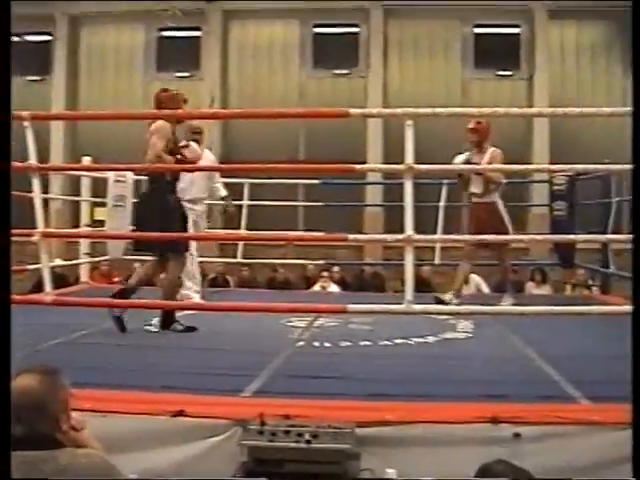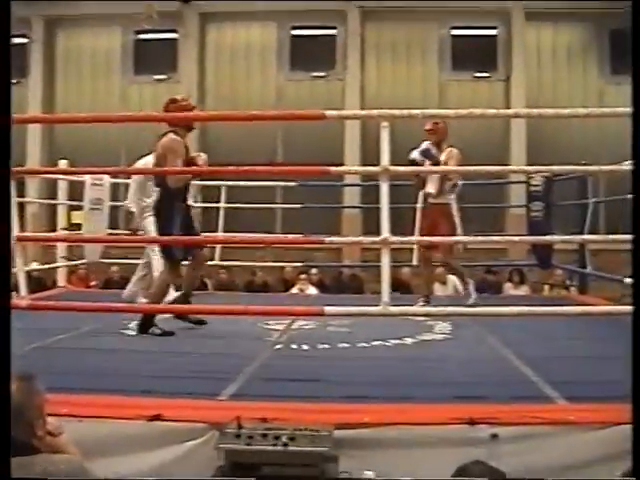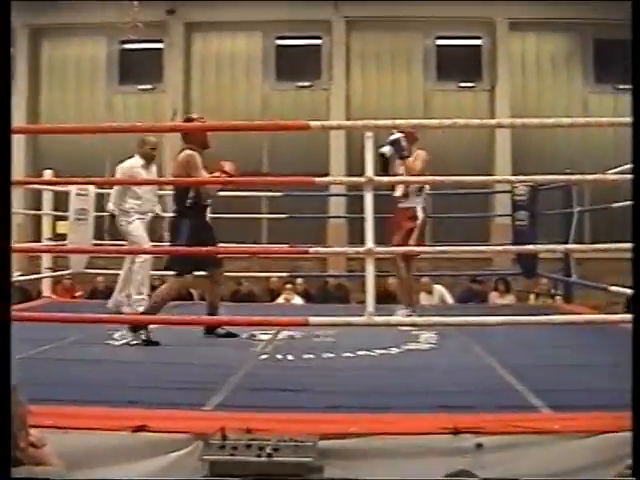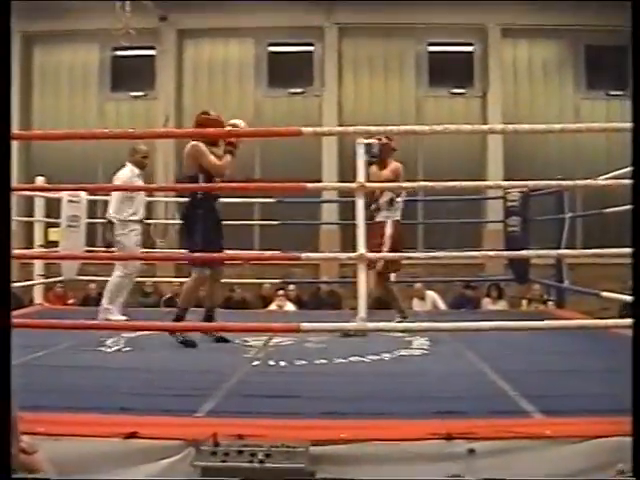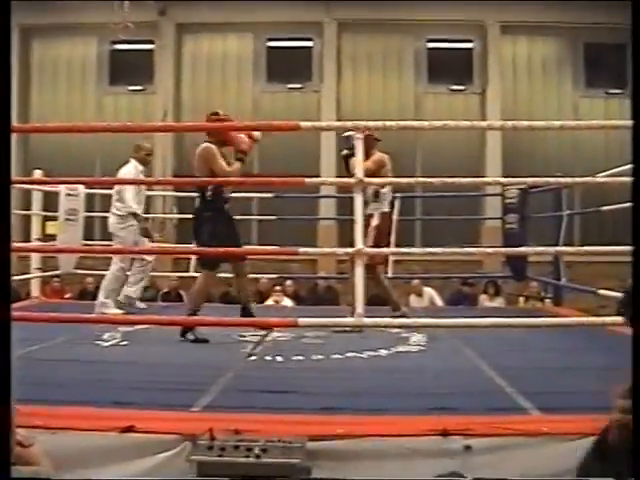
dt=0.2s
person 1, frame 1
left shoulder: (165, 129)
right shoulder: (163, 126)
right elbow: (153, 158)
left wrist: (180, 160)
right wrist: (179, 161)
left hip: (154, 198)
right hip: (163, 199)
left knee: (161, 259)
right knee: (177, 258)
left ankle: (122, 296)
right ankle: (167, 318)
person 1, frame 2
left shoulder: (175, 140)
right shoulder: (174, 141)
right elbow: (175, 181)
left wrist: (191, 163)
left hip: (176, 206)
right hip: (172, 207)
left knee: (199, 256)
right knee: (172, 266)
left ankle: (183, 303)
right ankle: (146, 321)
person 1, frame 3
left shoulder: (193, 156)
right shoulder: (190, 157)
right elbow: (207, 190)
left wrist: (215, 177)
right wrist: (223, 176)
left hip: (197, 220)
right hip: (186, 222)
left knee: (215, 273)
right knee: (181, 279)
left ankle: (212, 324)
right ankle: (139, 324)
person 1, frame 4
left shoulder: (207, 149)
right shoulder: (196, 147)
left elbow: (219, 172)
right elbow: (220, 168)
left wrist: (228, 144)
right wrist: (230, 150)
left hip: (208, 214)
right hip: (198, 215)
left knee: (216, 271)
right knee: (201, 273)
left ankle: (208, 322)
right ankle: (177, 322)
person 1, frame 5
left shoulder: (218, 150)
right shoulder: (207, 150)
right elbow: (229, 174)
left wrist: (244, 146)
right wrist: (241, 156)
left hip: (221, 213)
right hip: (209, 215)
left knee: (240, 266)
right knee: (209, 273)
left ankle: (247, 312)
right ankle: (188, 325)
person 2, frame 1
left shoulder: (495, 154)
right shoulder: (469, 156)
left elbow: (496, 179)
left wrist: (478, 169)
right wrist: (460, 172)
left hip: (491, 206)
right hip: (475, 206)
left knee: (501, 253)
right knee: (467, 252)
left ankle: (508, 293)
right ankle: (453, 294)
person 2, frame 2
left shoulder: (452, 153)
right shoulder: (428, 154)
left elbow: (450, 176)
left wrist: (436, 161)
left hip: (446, 207)
right hip: (429, 207)
left knee: (443, 257)
right knee: (425, 254)
left ankle: (467, 283)
right ankle: (425, 298)
person 2, frame 3
left shoulder: (420, 155)
right shoulder: (398, 159)
left elbow: (415, 172)
right elbow: (392, 185)
left wrist: (404, 155)
right wrist: (386, 164)
left hip: (414, 212)
right hip: (399, 211)
left knee: (399, 256)
right knee: (405, 261)
left ankle: (407, 305)
right ankle: (409, 307)
person 2, frame 4
left shoulder: (394, 167)
right shoulder: (380, 169)
left elbow: (380, 180)
right elbow: (372, 199)
left wrist: (372, 163)
right wrist: (366, 173)
left hip: (389, 224)
right hip: (378, 223)
left knee: (374, 271)
right knee: (382, 275)
right ankle: (401, 314)
person 2, frame 5
left shoulder: (380, 158)
right shoulder: (371, 161)
left wrist: (352, 154)
right wrist: (348, 160)
left hip: (377, 217)
right hip: (371, 216)
left knee: (372, 267)
right knee: (372, 268)
right ankle: (397, 308)
person 3, frame 1
left shoulder: (208, 156)
left elbow: (215, 182)
left wrist: (227, 201)
left hip: (200, 207)
right hip: (183, 206)
left knee: (190, 249)
right knee: (189, 249)
right ankle: (191, 293)
person 3, frame 2
right shoulder: (144, 165)
right elbow: (134, 193)
right wrist: (133, 218)
right hip: (147, 214)
left knee: (151, 256)
right knee: (158, 251)
left ankle: (132, 292)
right ankle: (168, 293)
person 3, frame 3
left shoulder: (153, 168)
right shoulder: (127, 167)
right elbow: (116, 195)
left wrist: (157, 216)
right wrist: (112, 222)
left hip: (144, 218)
right hip: (130, 217)
left knee: (133, 260)
right knee: (144, 255)
left ankle: (118, 301)
right ankle: (139, 302)
person 3, frame 4
left shoulder: (139, 176)
right shoulder: (124, 176)
right elbow: (115, 205)
left wrist: (141, 226)
right wrist: (111, 232)
left hip: (133, 227)
right hip: (123, 227)
left knee: (132, 267)
right knee: (125, 269)
left ankle: (113, 307)
right ankle: (108, 309)
person 3, frame 5
left shoulder: (138, 171)
right shoulder: (129, 171)
right elbow: (129, 201)
left wrist: (141, 223)
right wrist: (142, 223)
left hip: (132, 222)
right hip: (123, 222)
left knee: (146, 257)
right knee: (120, 264)
left ankle: (129, 295)
right ankle: (104, 303)
